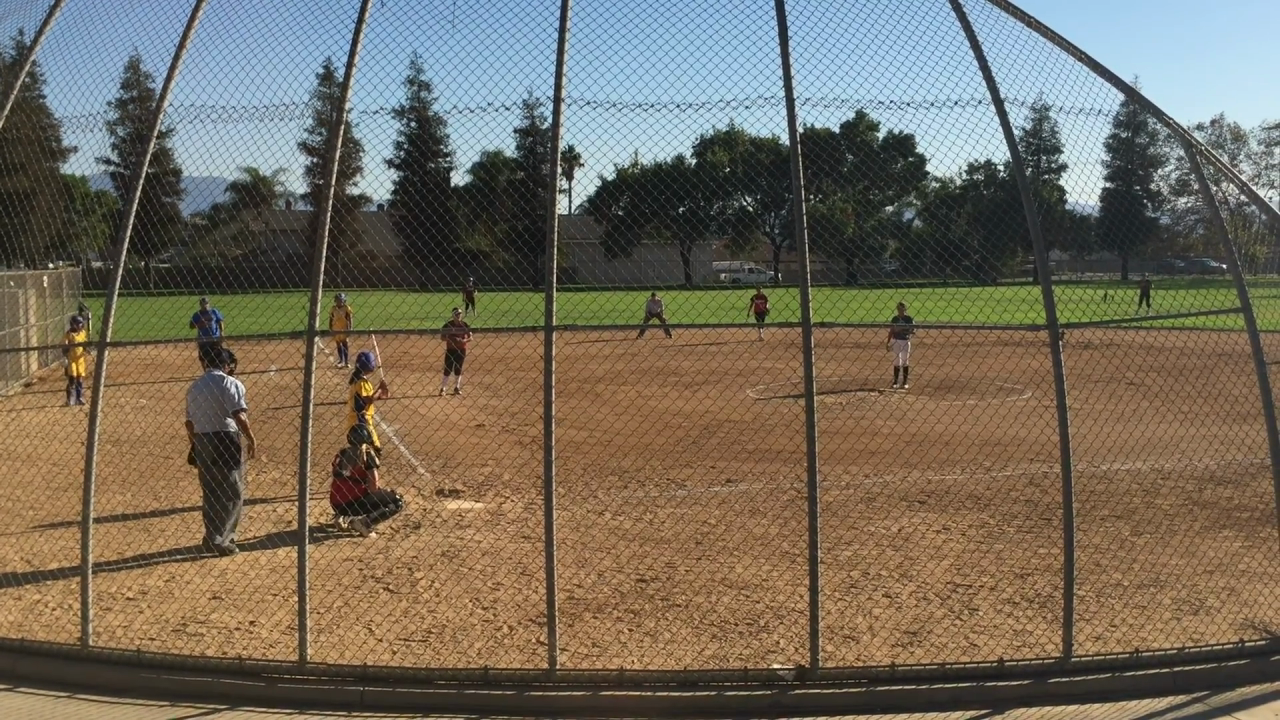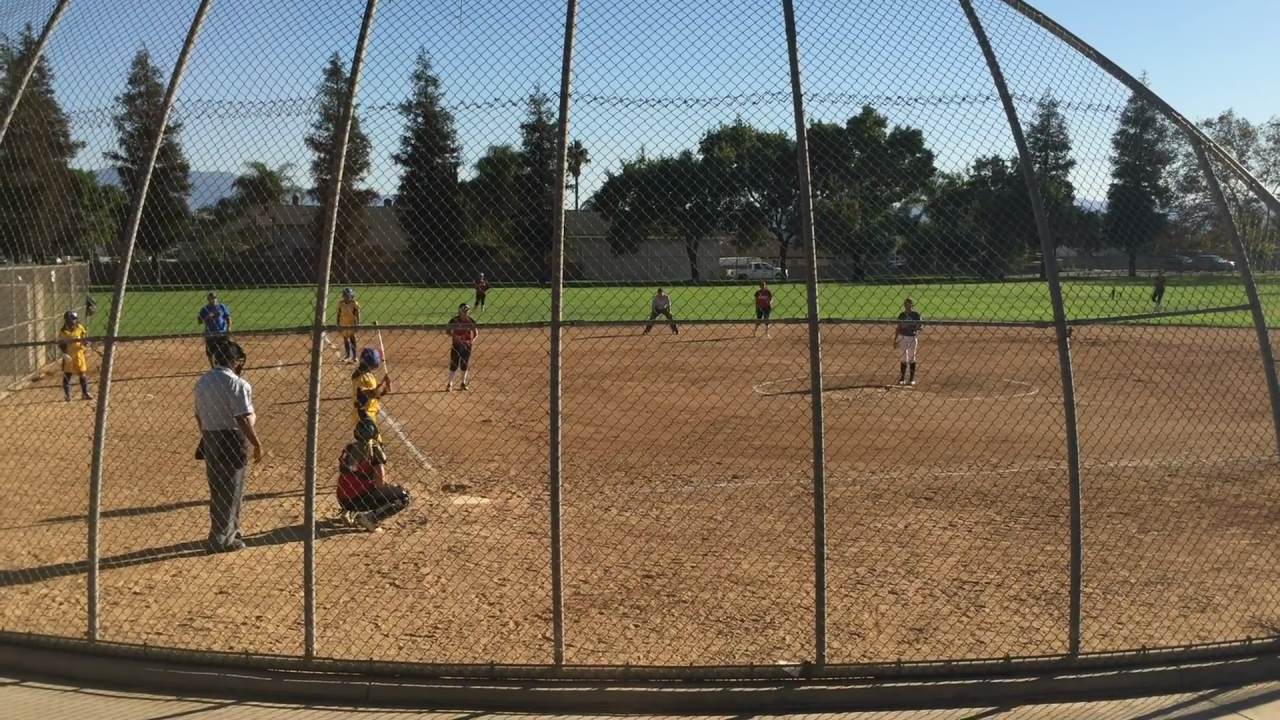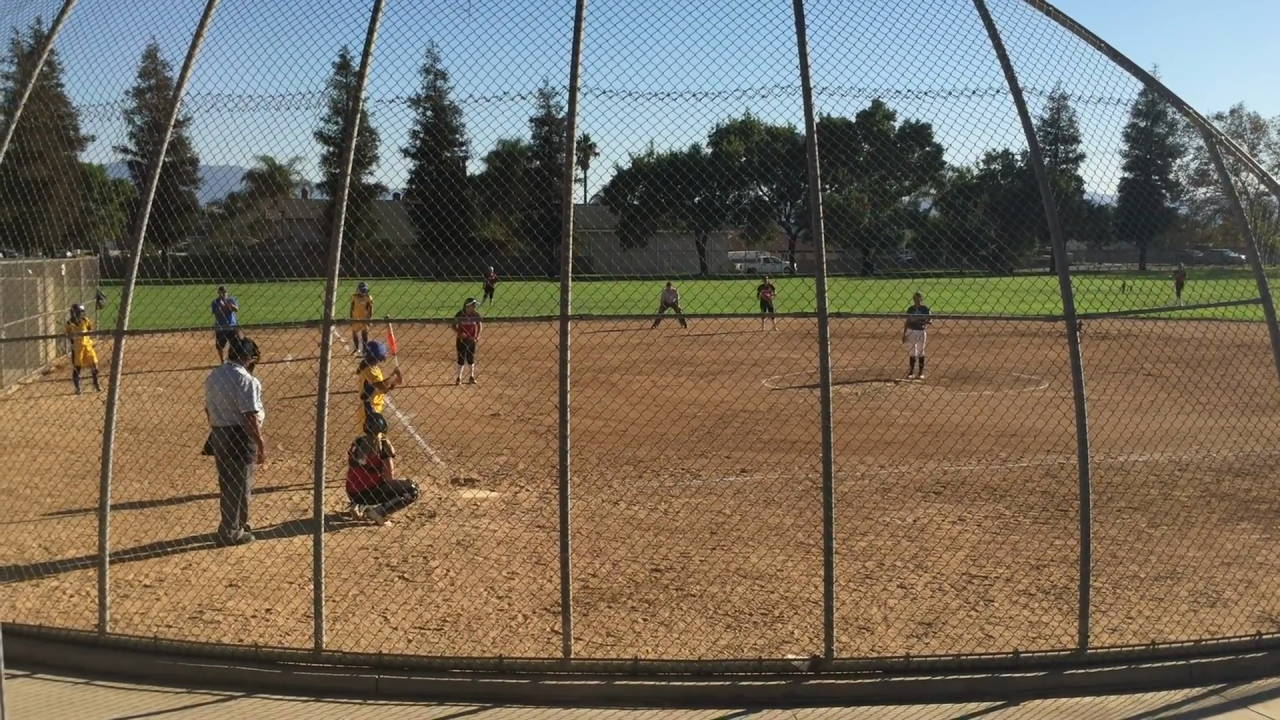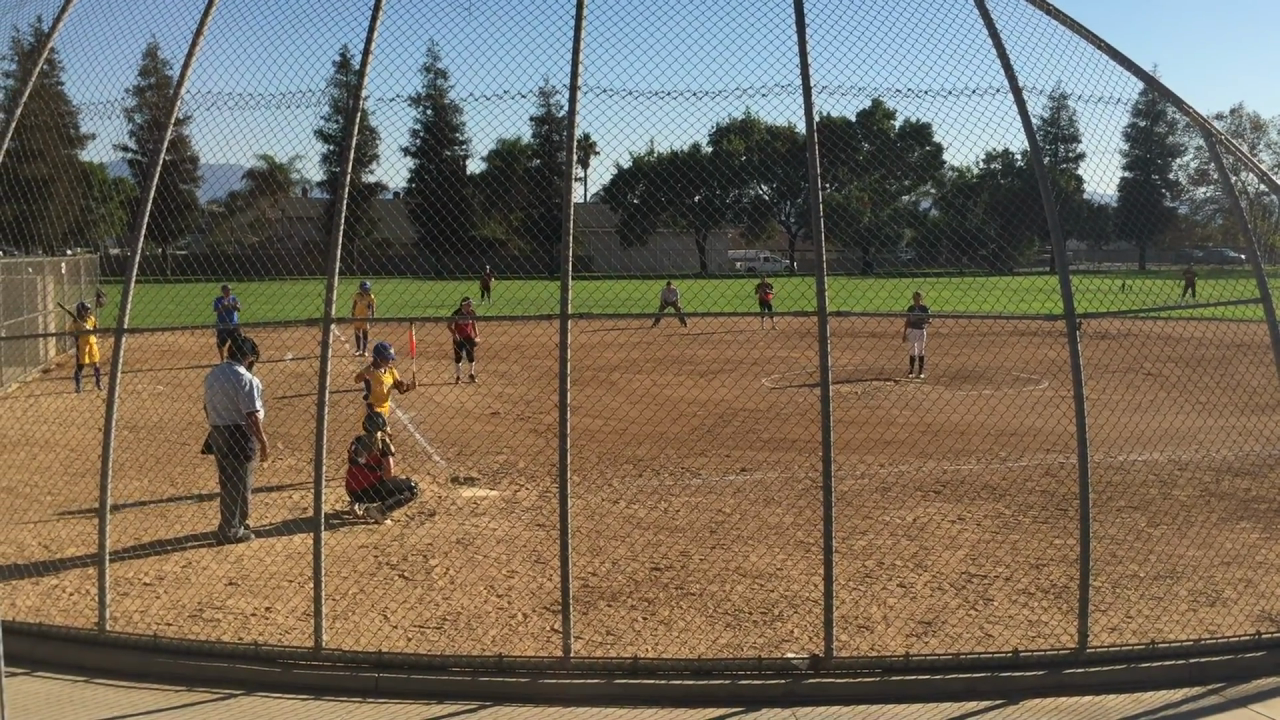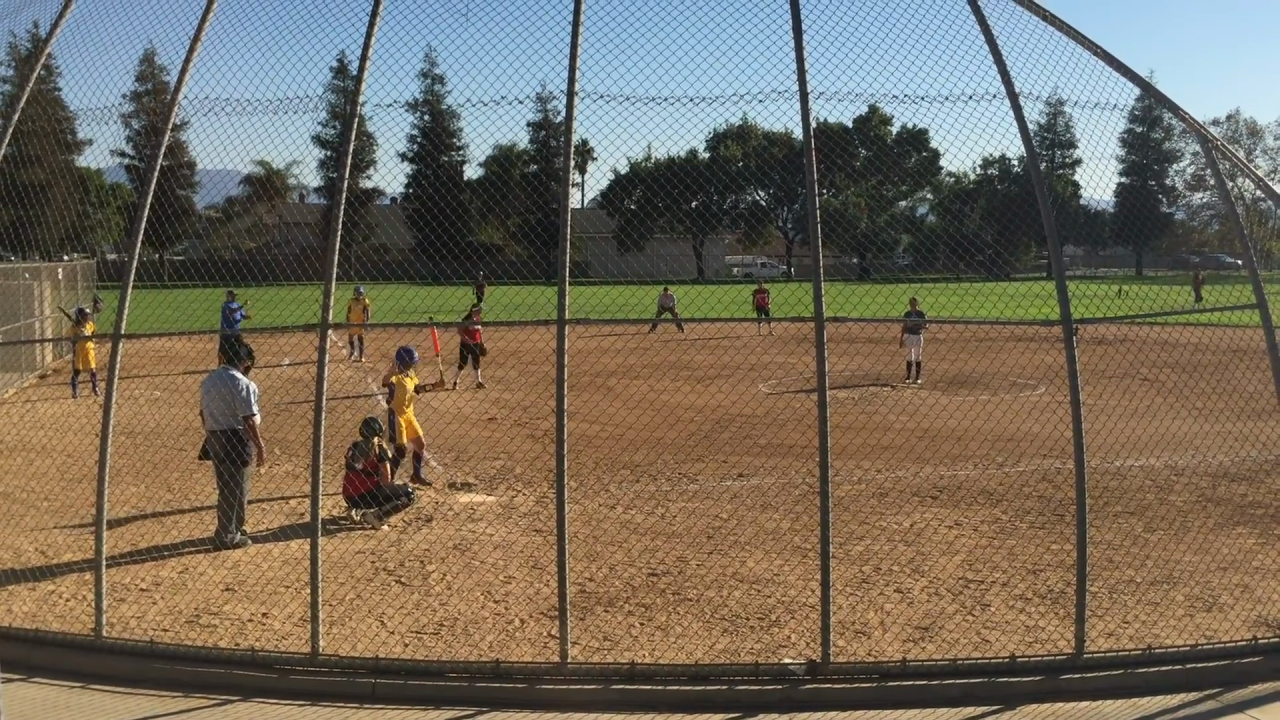
dt=0.5s
person 1, frame 1
left shoulder: (195, 387)
right shoulder: (230, 383)
left elbow: (189, 422)
right elbow: (239, 416)
left wrist: (196, 446)
right wrist: (251, 440)
left hip: (201, 443)
right hip: (225, 441)
left knee: (210, 493)
right knee: (232, 493)
left ankle: (212, 536)
right ankle: (220, 539)
person 1, frame 2
left shoulder: (202, 382)
right shoulder: (236, 383)
left elbow: (199, 416)
right elbow: (243, 418)
right wrist: (256, 443)
left hip: (209, 440)
right hip: (230, 440)
left knee: (218, 489)
right knee: (231, 491)
left ankle: (222, 532)
right ankle: (223, 538)
person 1, frame 3
left shoulder: (214, 376)
right shoulder: (245, 380)
left elbow: (209, 409)
right elbow: (250, 416)
right wrist: (260, 443)
left hip: (218, 435)
right hip: (239, 436)
left knee: (227, 484)
right knee: (239, 485)
left ankle: (231, 526)
right ankle: (232, 532)
person 1, frame 4
left shoulder: (213, 374)
right shoulder: (245, 379)
left elbow: (208, 407)
right elbow: (252, 415)
right wrist: (263, 442)
left hip: (217, 434)
right hip: (239, 435)
left knee: (227, 482)
right knee: (239, 484)
left ankle: (230, 524)
right ankle: (232, 530)
person 1, frame 5
left shoulder: (209, 380)
right shoulder: (241, 383)
left elbow: (203, 413)
right elbow: (249, 419)
right wrist: (260, 446)
left hip: (214, 439)
right hip: (235, 439)
left knee: (225, 487)
right knee: (236, 489)
left ankle: (227, 530)
right ankle: (229, 536)
